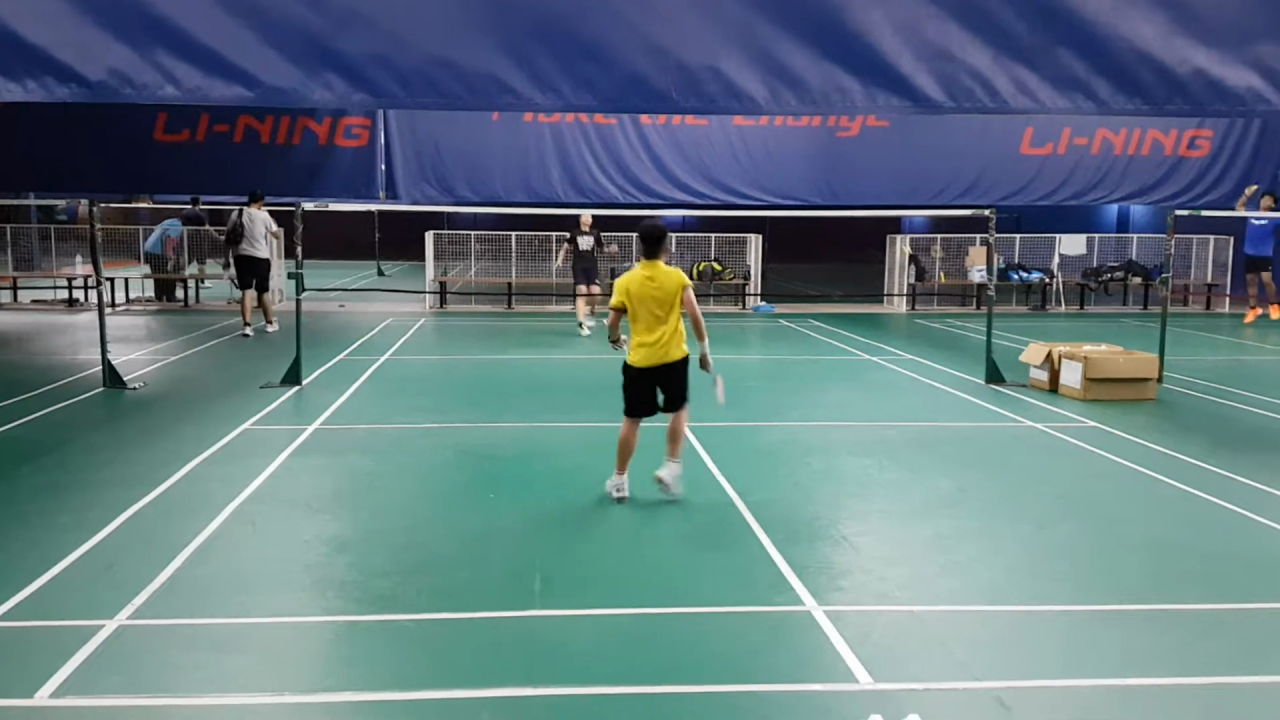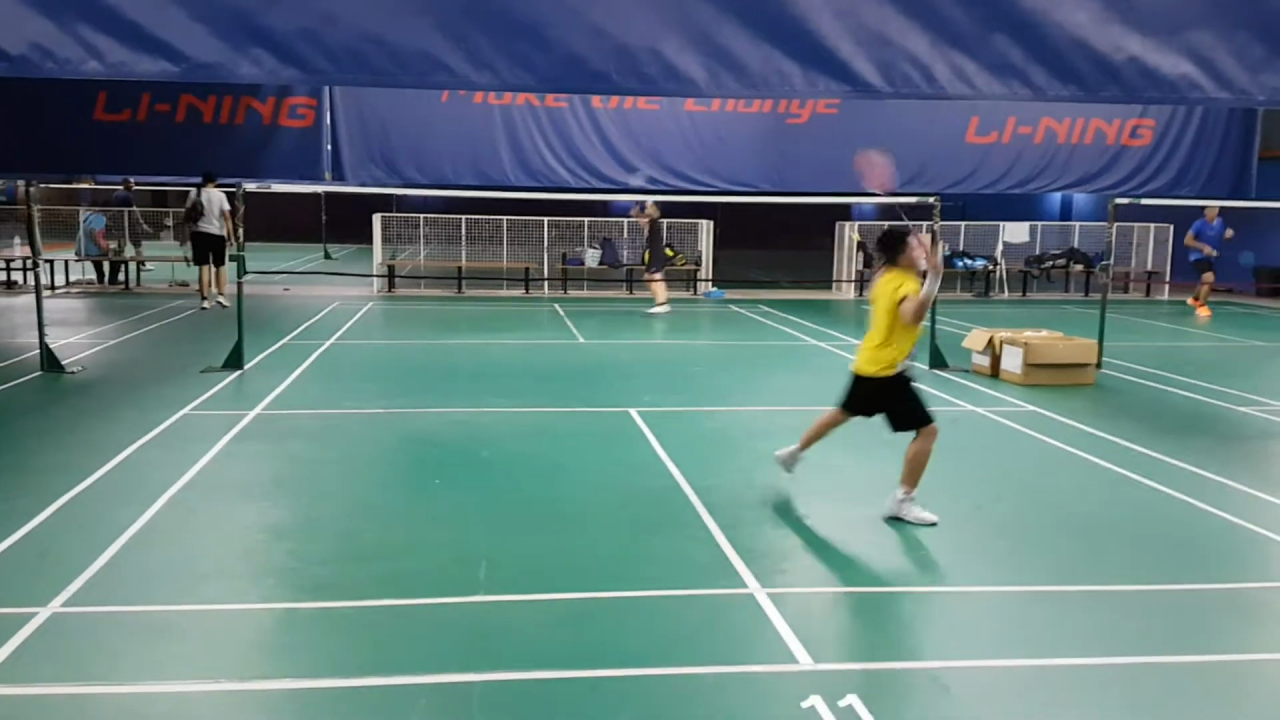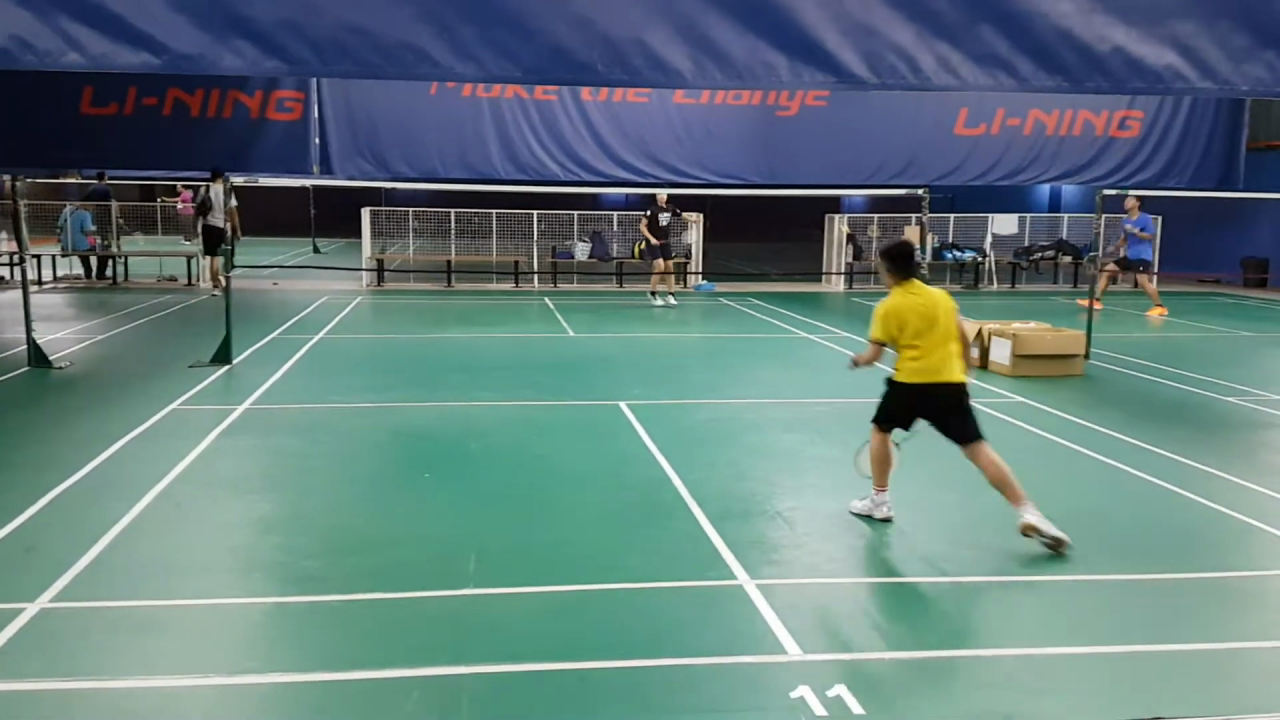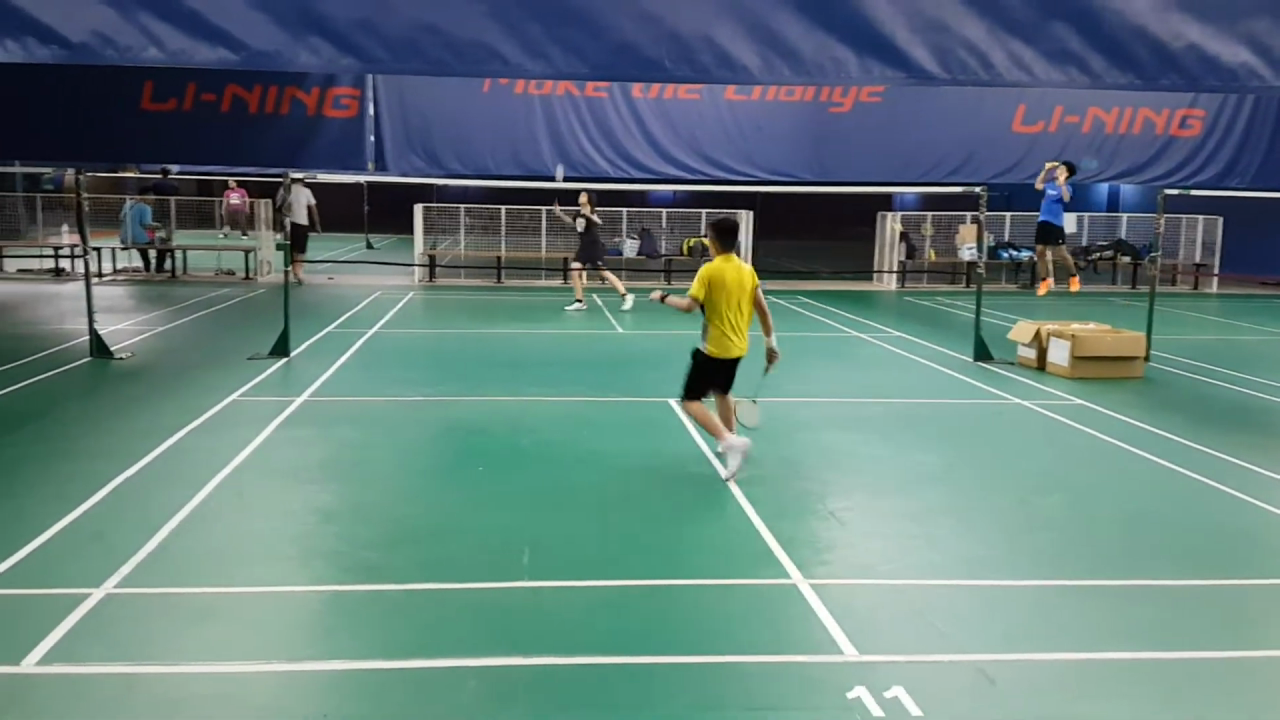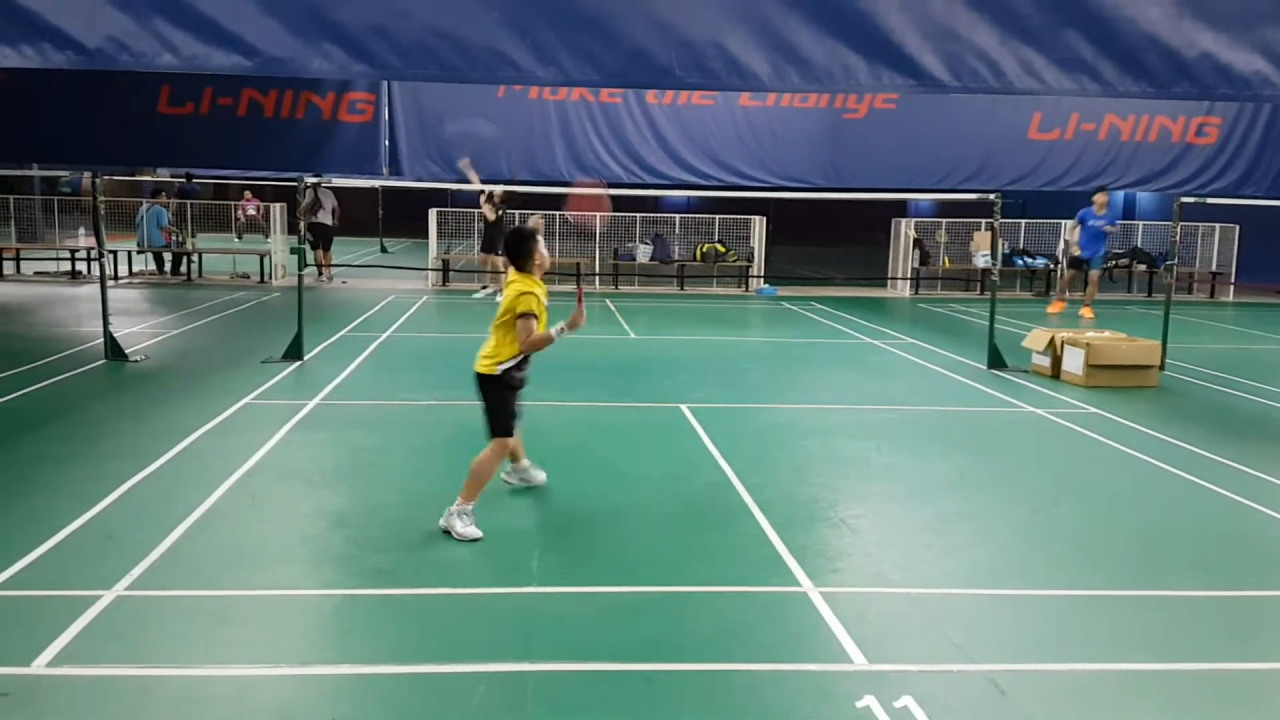
dt=1s
person 1, frame 1
left shoulder: (625, 282)
right shoulder: (677, 278)
left elbow: (613, 323)
right elbow: (695, 315)
left wrist: (614, 338)
right wrist: (704, 350)
left hip: (639, 361)
right hip: (672, 358)
left knee: (632, 420)
right knee: (679, 411)
left ankle: (619, 481)
right ankle: (671, 468)
person 1, frame 2
left shoulder: (884, 278)
right shoulder: (907, 285)
right elbow: (913, 317)
right wrist: (933, 278)
left hip: (866, 366)
right hip: (885, 373)
left knee: (843, 414)
right knee: (927, 430)
left ankle: (792, 454)
right ankle: (903, 500)
person 1, frame 3
left shoulder: (887, 307)
right shoulder: (941, 297)
left elbow: (873, 356)
right elbow: (963, 341)
left wrist: (859, 360)
right wrist: (961, 373)
left hip: (910, 383)
right hip: (950, 382)
left knee: (880, 431)
right knee: (978, 450)
left ankle: (879, 501)
right ankle: (1029, 514)
person 1, frame 4
left shoulder: (709, 271)
right shoulder: (747, 271)
left elbow: (688, 305)
right elbow: (763, 310)
left wrist: (664, 297)
right wrist: (770, 344)
left hip: (713, 350)
right hip: (737, 348)
left knee: (690, 401)
right knee: (721, 394)
left ankle: (730, 442)
right ankle: (729, 439)
person 1, frame 5
left shoulder: (518, 276)
right shoulder: (527, 293)
right elbow: (527, 344)
left wrist: (528, 234)
right wrist: (565, 327)
left hip: (500, 369)
right hip: (497, 372)
left knee: (506, 427)
right knee: (501, 441)
left ankle: (519, 469)
right ankle: (459, 511)
